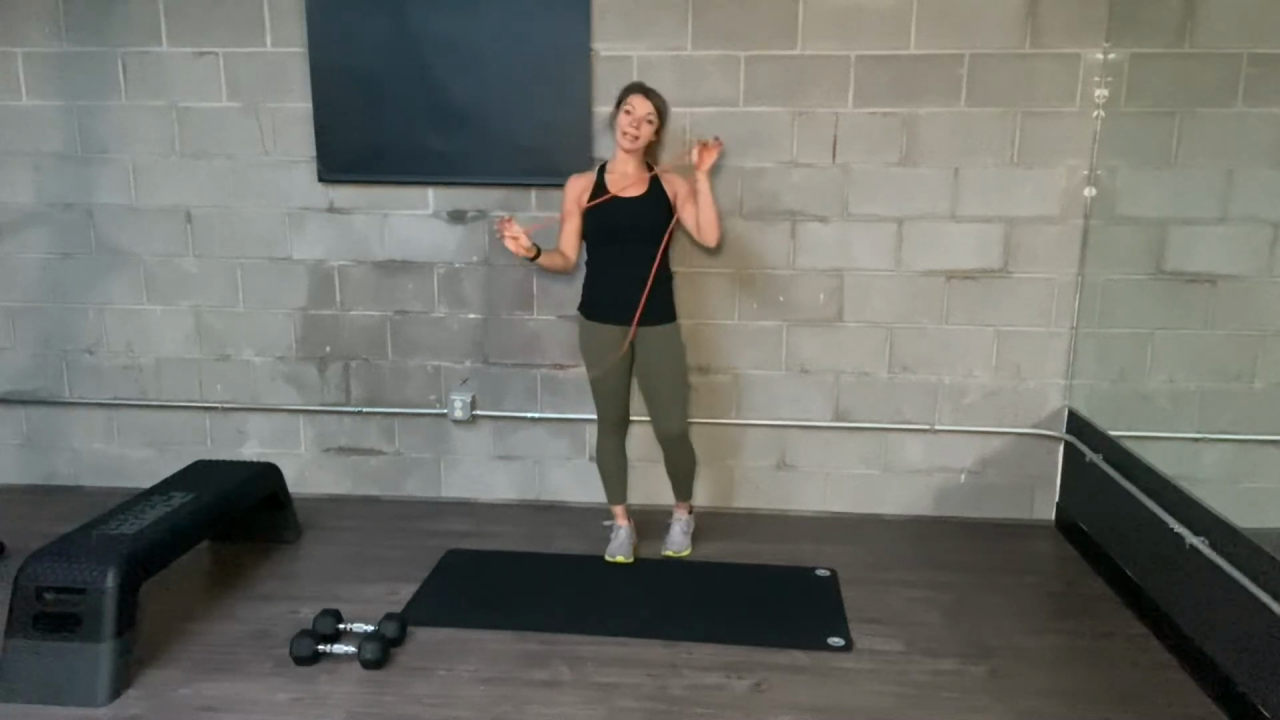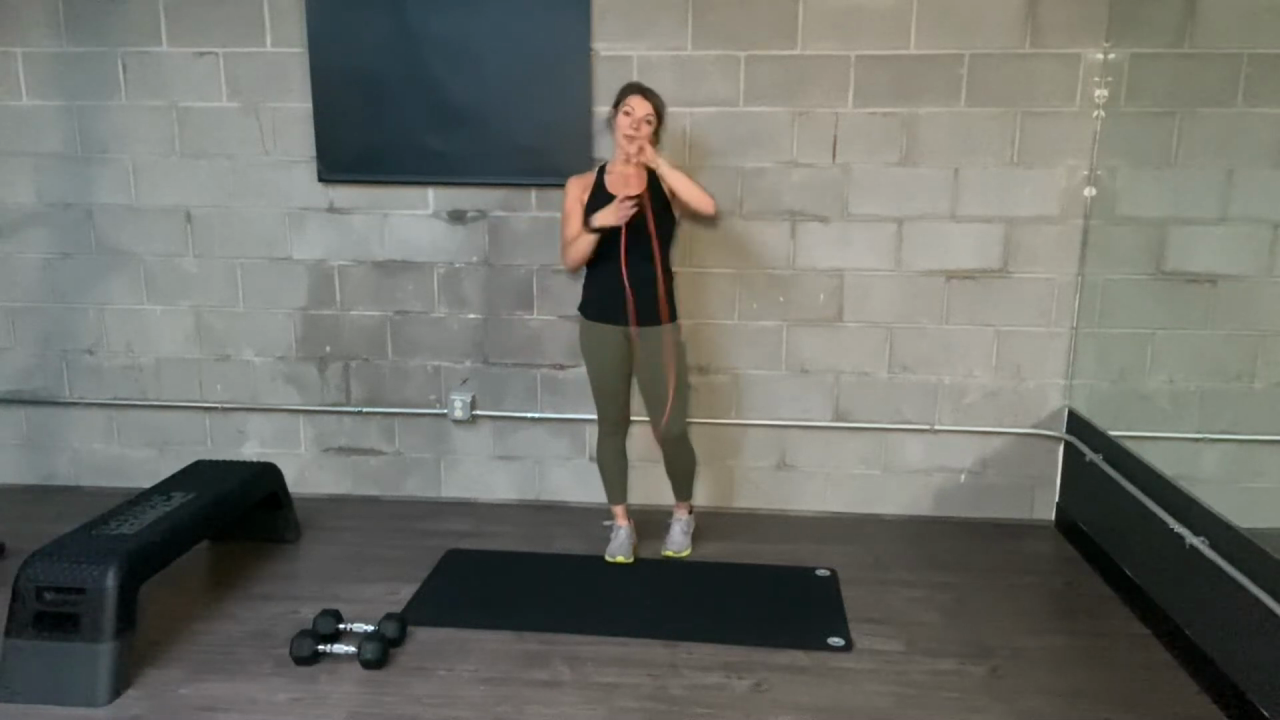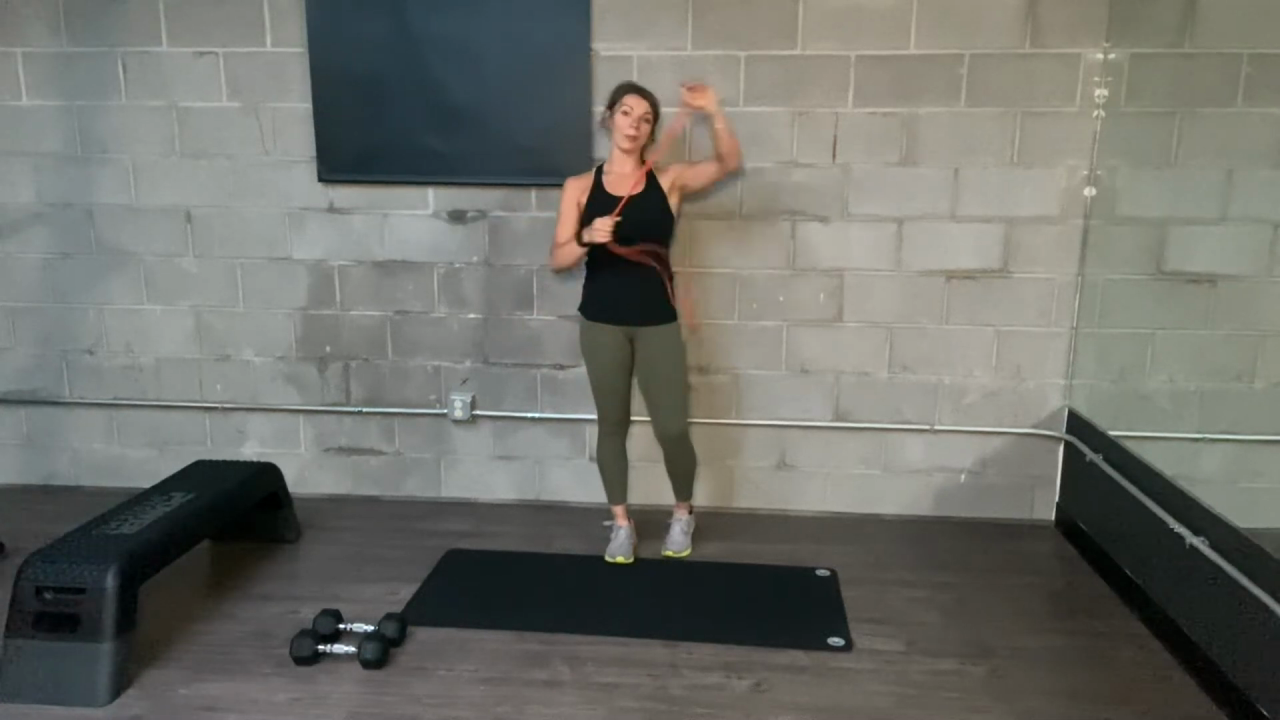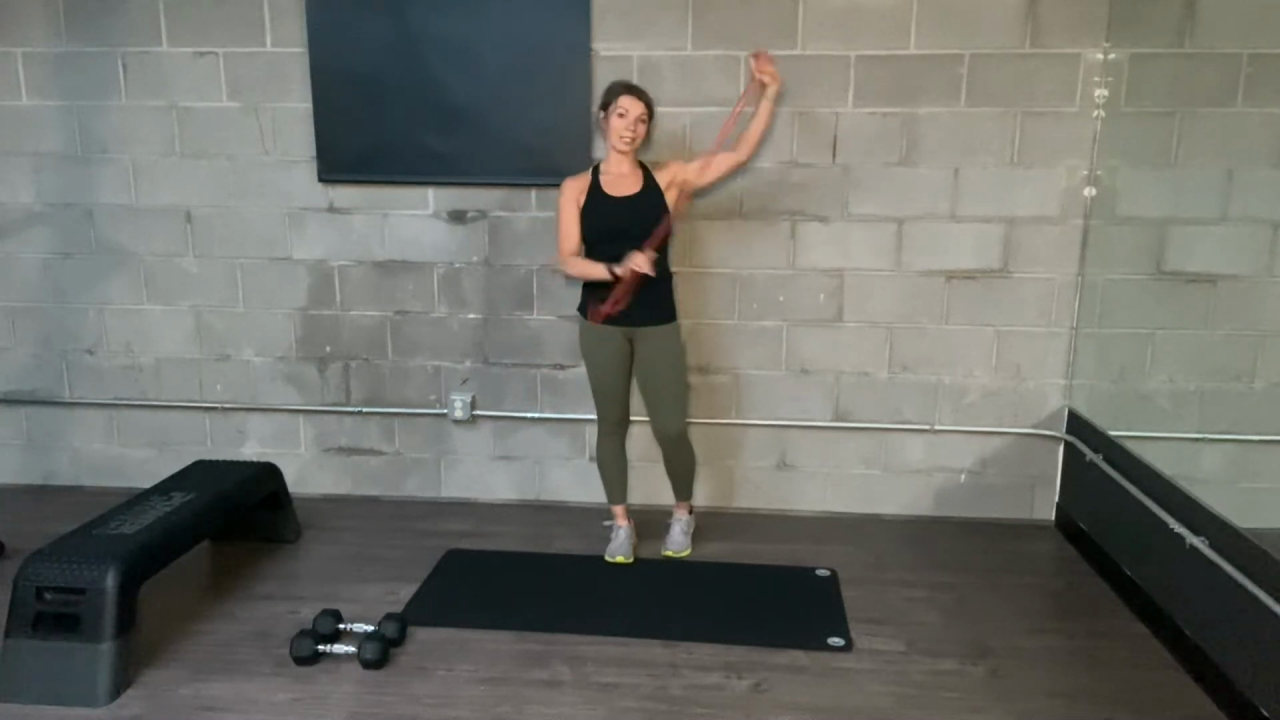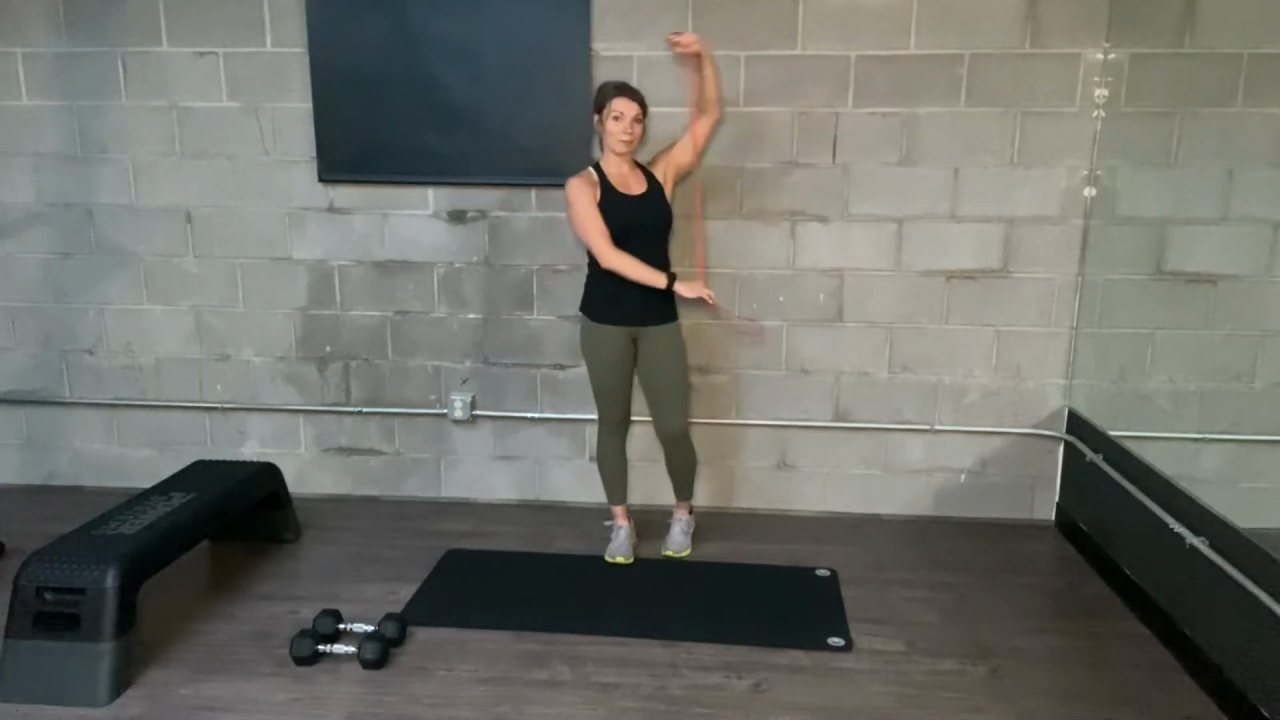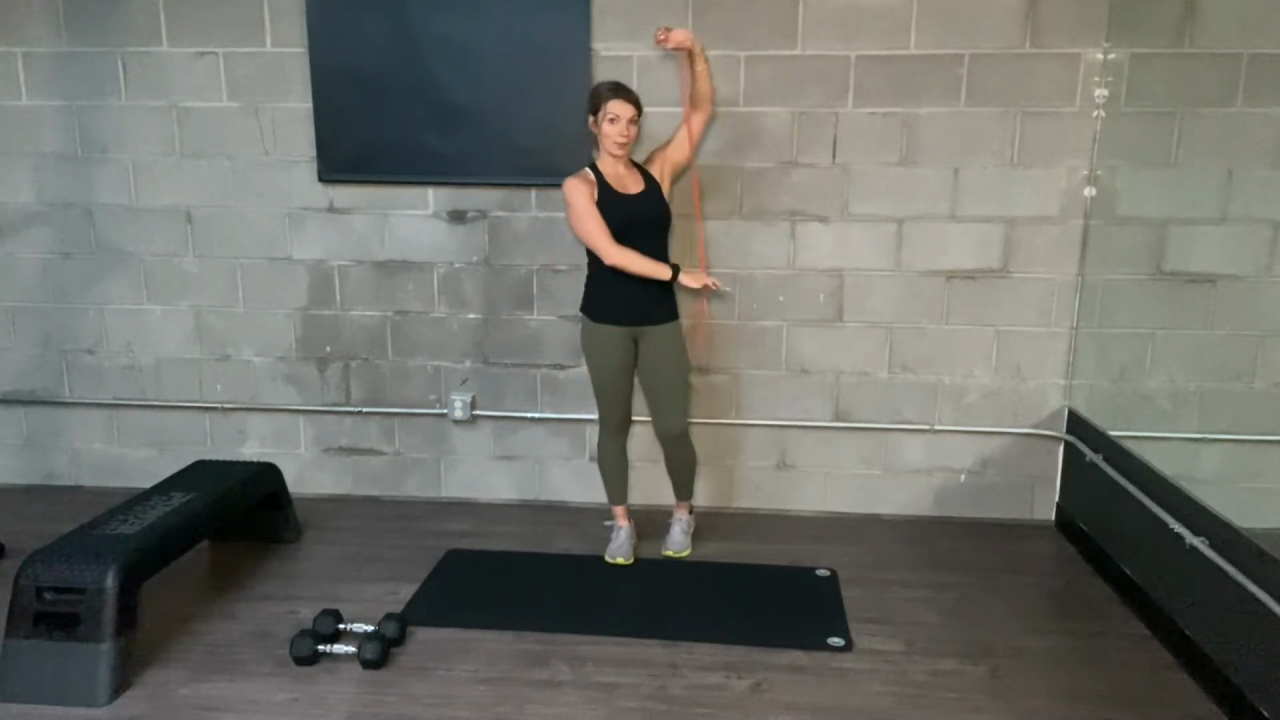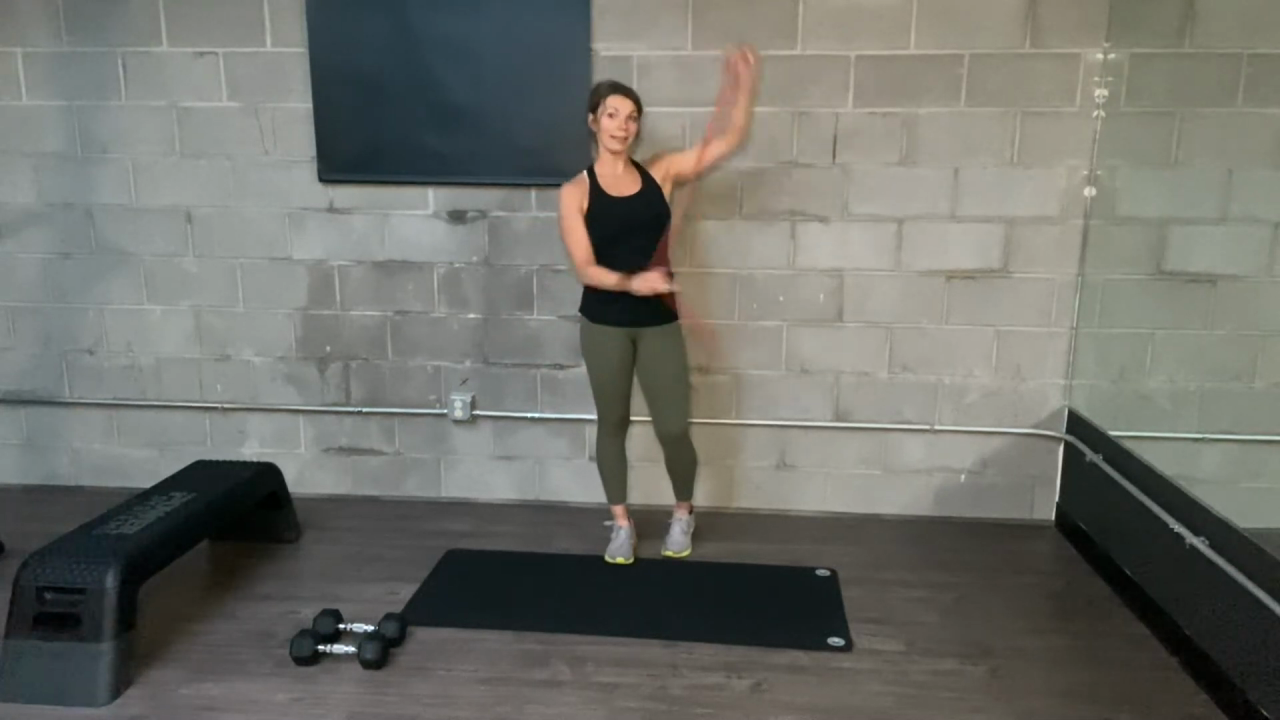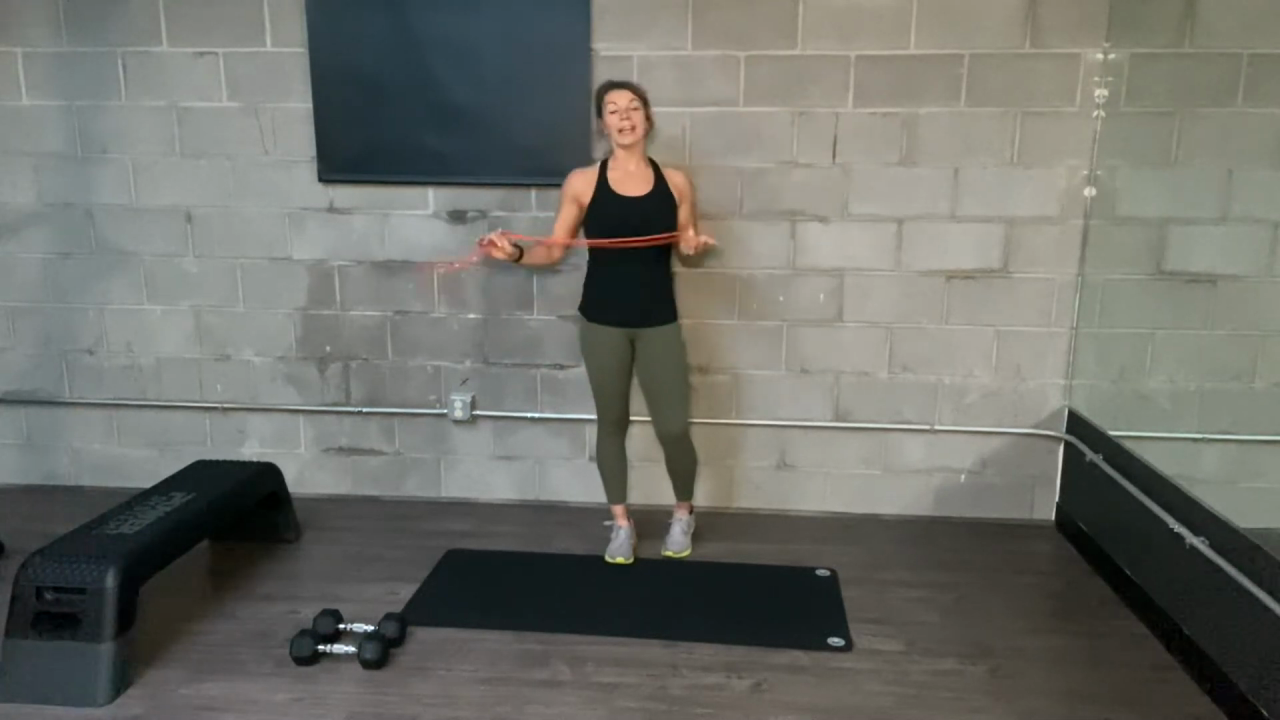
dt=0.4s
person 1, frame 1
left shoulder: (671, 185)
right shoulder: (581, 186)
left elbow: (710, 238)
right elbow: (567, 258)
left wrist: (701, 176)
right wrist: (531, 251)
left hip: (657, 322)
right hip: (600, 321)
left knee: (672, 429)
right knee: (611, 424)
left ankle: (682, 513)
right ankle: (621, 523)
person 1, frame 2
left shoulder: (665, 182)
right shoulder: (583, 185)
left elbow: (708, 208)
right elbow: (572, 255)
left wrist: (656, 163)
right wrist: (598, 222)
left hip: (657, 322)
right hip: (602, 321)
left knee: (672, 429)
right knee: (612, 424)
left ankle: (683, 513)
right ankle: (621, 522)
person 1, frame 3
left shoulder: (669, 179)
right shoulder: (580, 187)
left elbow: (729, 163)
right elbow: (558, 259)
left wrist: (712, 113)
right wrist: (587, 237)
left hip: (657, 322)
right hip: (602, 322)
left knee: (672, 429)
right knee: (612, 424)
left ankle: (682, 513)
right ankle: (621, 523)
person 1, frame 4
left shoulder: (668, 178)
right shoulder: (577, 188)
left elbow: (740, 154)
right elbow: (568, 261)
left wrist: (769, 92)
right wrist: (615, 268)
left hip: (657, 323)
right hip: (603, 323)
left knee: (671, 429)
right knee: (611, 424)
left ankle: (682, 514)
right ankle: (621, 523)
person 1, frame 5
left shoulder: (661, 173)
right shoulder: (582, 185)
left elbow: (706, 118)
right elbow: (607, 255)
left wrist: (700, 60)
right wrist: (674, 282)
left hip: (659, 322)
right hip: (605, 322)
left knee: (674, 427)
right knee: (612, 424)
left ankle: (682, 514)
right ankle: (621, 523)
person 1, frame 6
left shoulder: (657, 171)
right shoulder: (580, 186)
left elbow: (702, 110)
right elbow: (610, 253)
left wrist: (694, 52)
right wrist: (677, 274)
left hip: (659, 321)
right hip: (606, 322)
left knee: (673, 427)
right knee: (614, 424)
left ankle: (682, 514)
right ankle: (622, 523)
person 1, frame 7
left shoulder: (660, 173)
right shoulder: (576, 190)
left elbow: (729, 139)
right elbow: (585, 267)
left wrist: (742, 80)
right wrist: (629, 282)
left hip: (658, 322)
right hip: (604, 322)
left knee: (673, 428)
right knee: (612, 424)
left ankle: (683, 513)
right ankle: (621, 523)
person 1, frame 8
left shoulder: (676, 182)
right shoulder: (583, 182)
left elbow: (686, 245)
right elbow: (553, 249)
left wrist: (693, 244)
right wrist: (514, 251)
left hip: (659, 321)
right hip: (602, 321)
left knee: (674, 428)
right knee: (612, 424)
left ankle: (683, 513)
right ankle: (621, 522)
